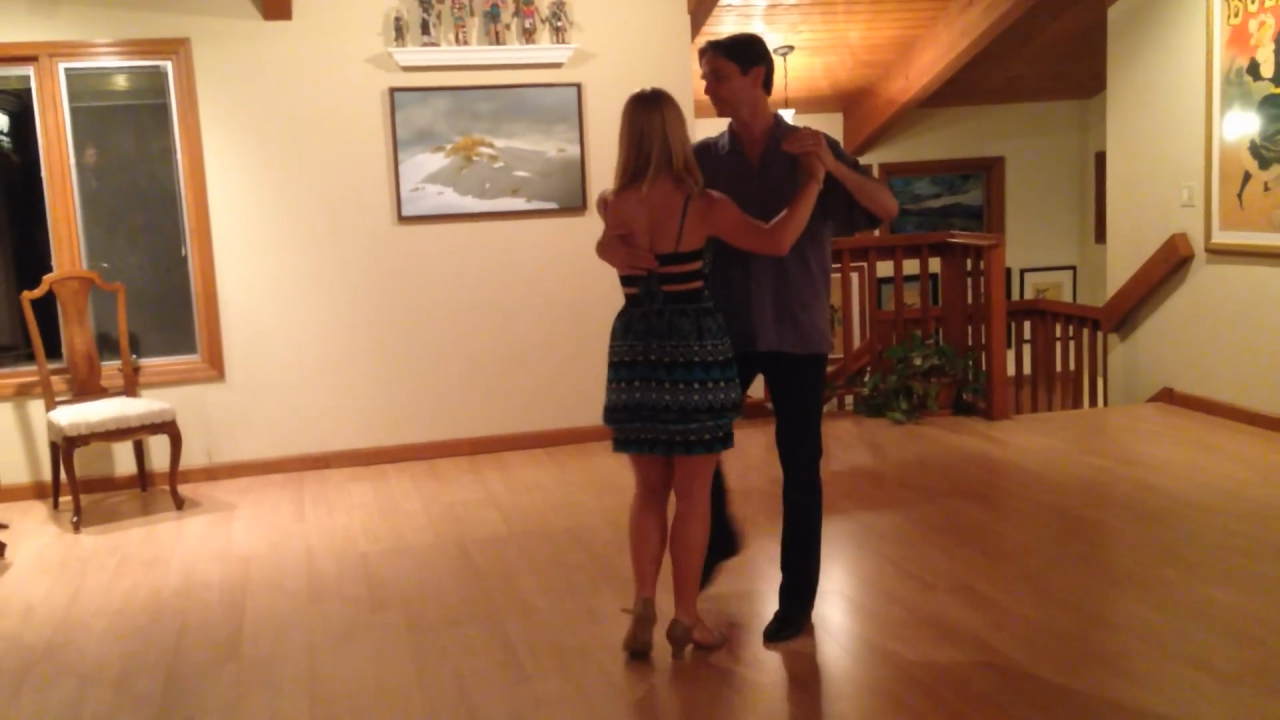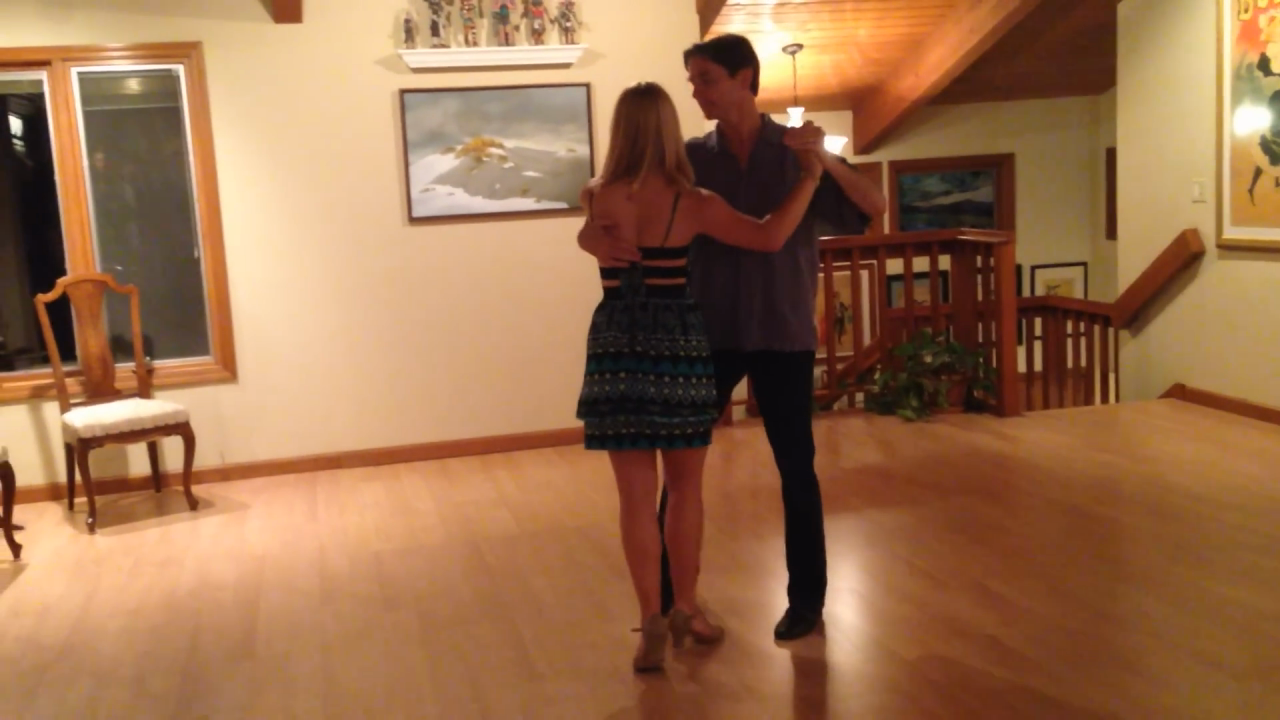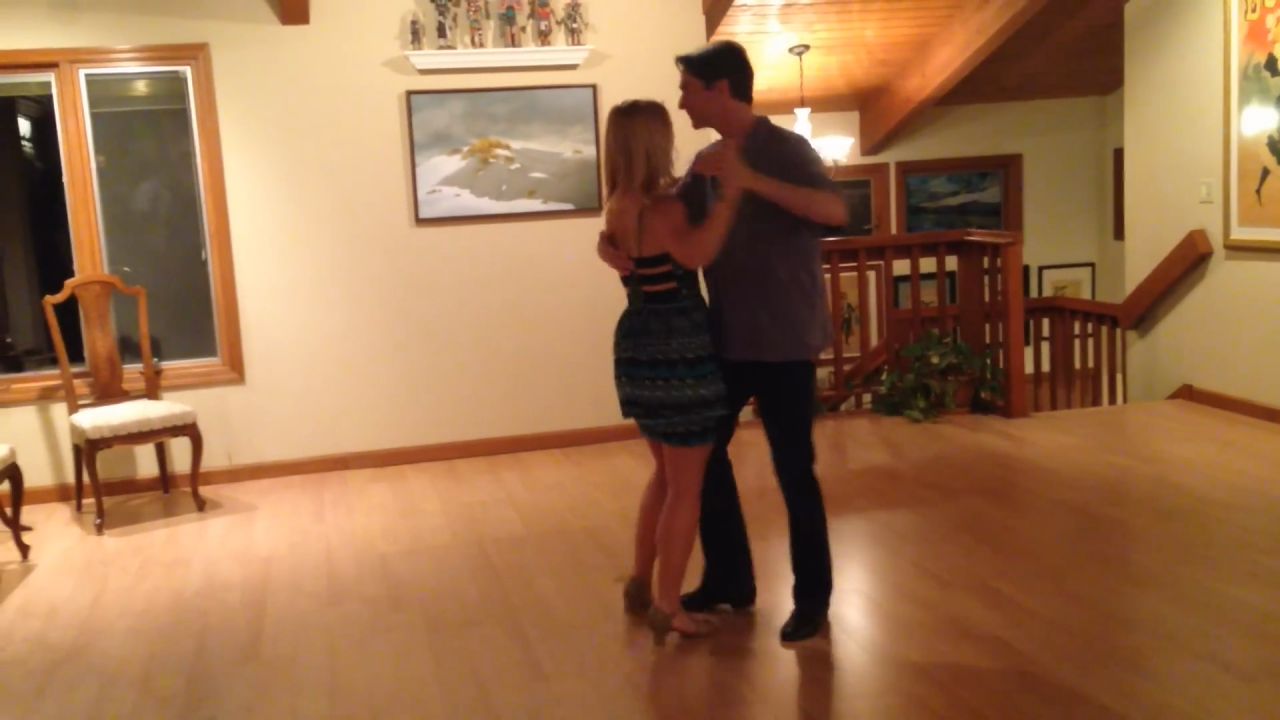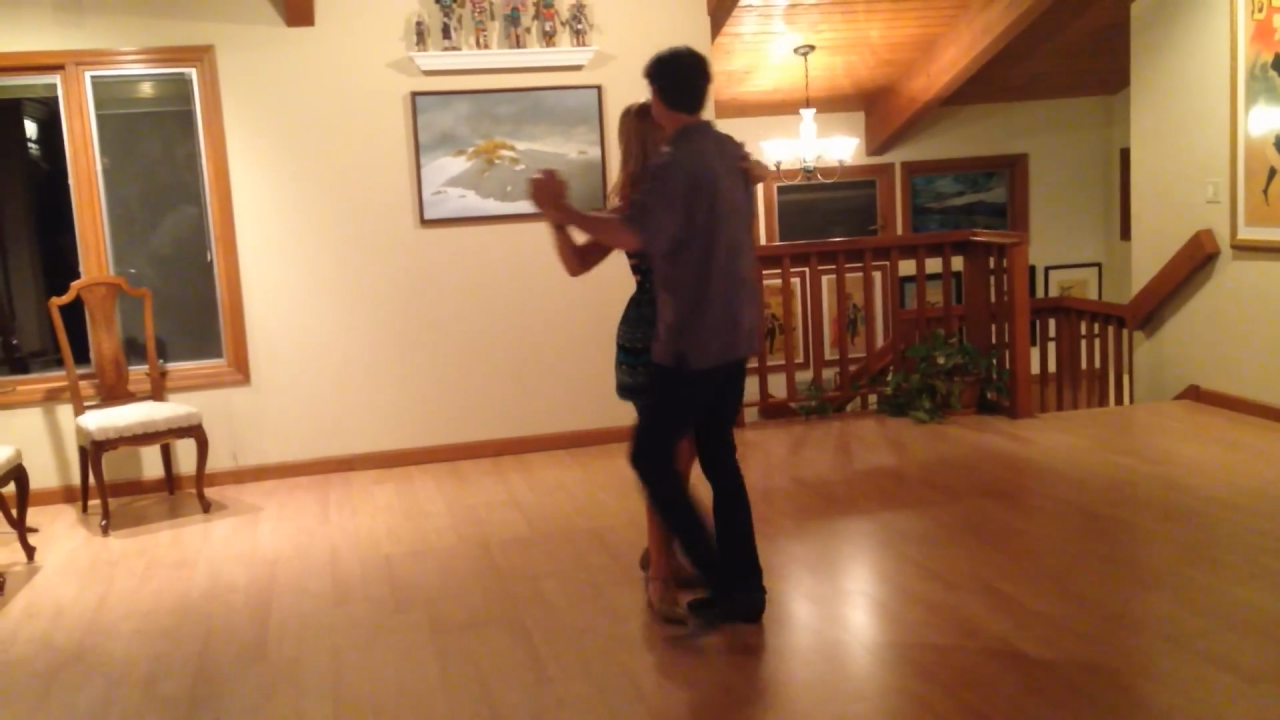
dt=0.5s
person 1, frame 1
left shoulder: (811, 149)
right shoulder: (702, 158)
left elbow: (886, 209)
left wrist: (832, 164)
right wrist: (610, 243)
left hip: (798, 333)
right hip: (724, 331)
left knee: (799, 466)
left ankle: (797, 596)
right ankle: (717, 538)
person 1, frame 2
left shoulder: (797, 150)
right shoulder: (689, 158)
left elbow: (874, 206)
left wrist: (828, 162)
right wrist: (594, 233)
left hip: (784, 334)
right hip: (710, 333)
left knee: (796, 465)
left ankle: (806, 595)
right ankle: (672, 573)
person 1, frame 3
left shoulder: (784, 149)
right shoulder: (709, 158)
left elbow: (833, 211)
left wrist: (748, 179)
right wrist: (617, 244)
left hip: (781, 340)
right hip: (731, 338)
left knee: (793, 467)
right knee: (706, 451)
left ankle: (813, 595)
right ankle: (728, 576)
person 1, frame 4
left shoulder: (677, 162)
right shoulder: (730, 152)
left elbow: (632, 235)
left wrist: (564, 211)
left hip: (691, 338)
right hip: (732, 332)
left knee: (652, 457)
right knee: (716, 454)
left ankle: (729, 583)
right ankle: (740, 588)
person 2, frame 1
left shoulder: (611, 206)
right shoulder: (702, 206)
right elbow: (776, 242)
right wrist: (812, 180)
left hip: (635, 352)
right hip: (695, 351)
left knee: (649, 489)
right knee: (693, 493)
left ankle: (644, 610)
right ankle: (684, 618)
person 2, frame 2
left shoulder: (595, 198)
right shoulder: (690, 203)
right elbow: (769, 237)
right wrist: (809, 176)
left hip: (615, 348)
right hip: (678, 345)
left knee: (635, 494)
right knee: (685, 484)
left ankle: (652, 624)
right ankle: (684, 607)
person 2, frame 3
left shoulder: (620, 208)
right shoulder: (663, 207)
right elbow: (696, 255)
right wrist: (729, 193)
left hip: (640, 342)
right hip: (680, 347)
left knee: (668, 469)
right knee: (686, 483)
left ankle: (641, 578)
right ankle: (666, 606)
person 2, frame 4
right shoulder: (632, 205)
right elbow: (578, 264)
right wrist: (556, 219)
right hip: (654, 336)
left knee: (681, 455)
right knee: (671, 458)
left ankle: (662, 558)
right ankle: (661, 572)
